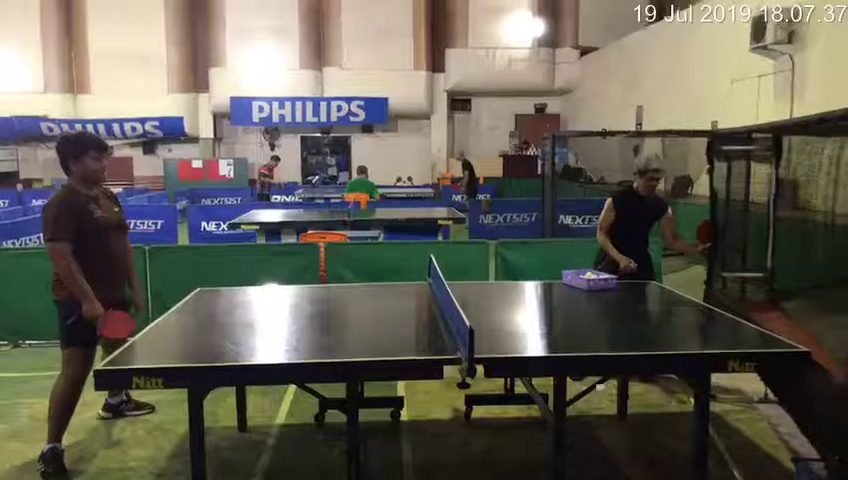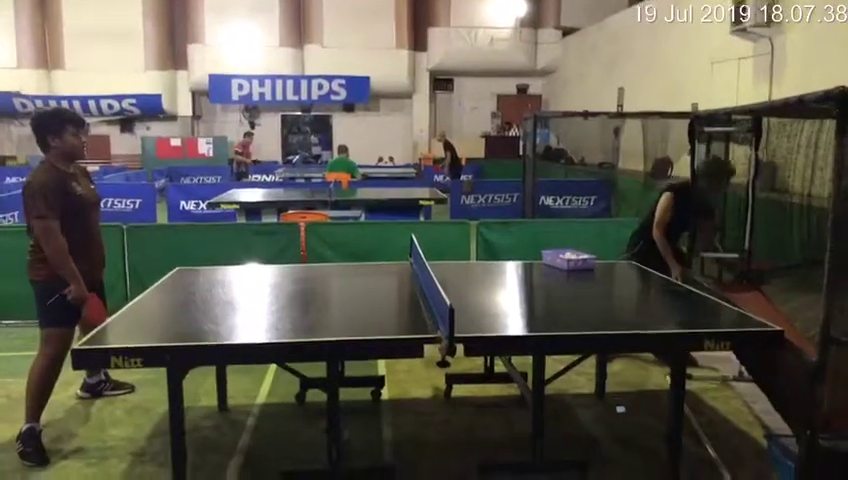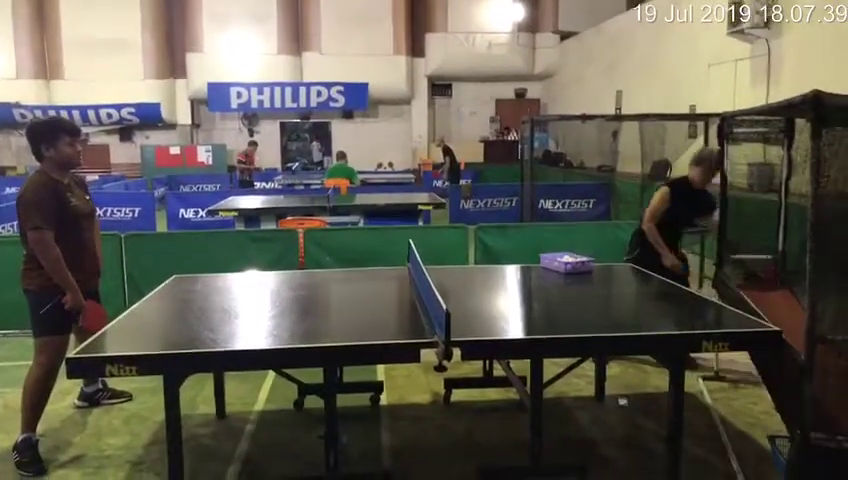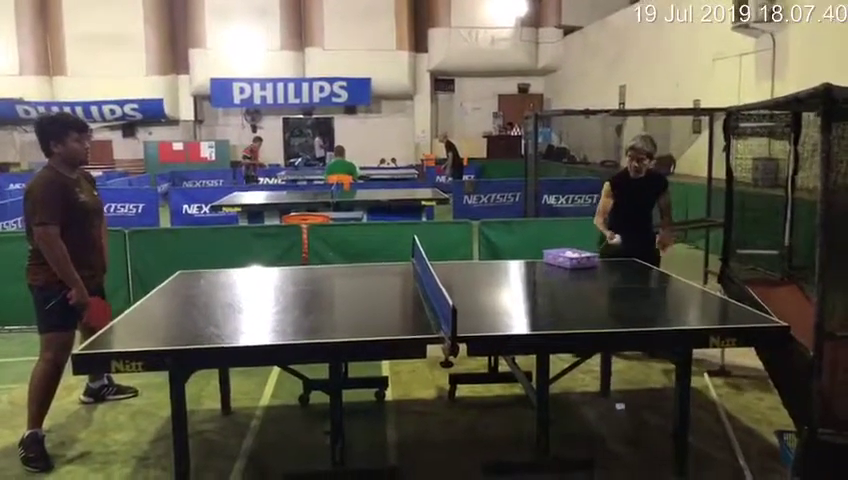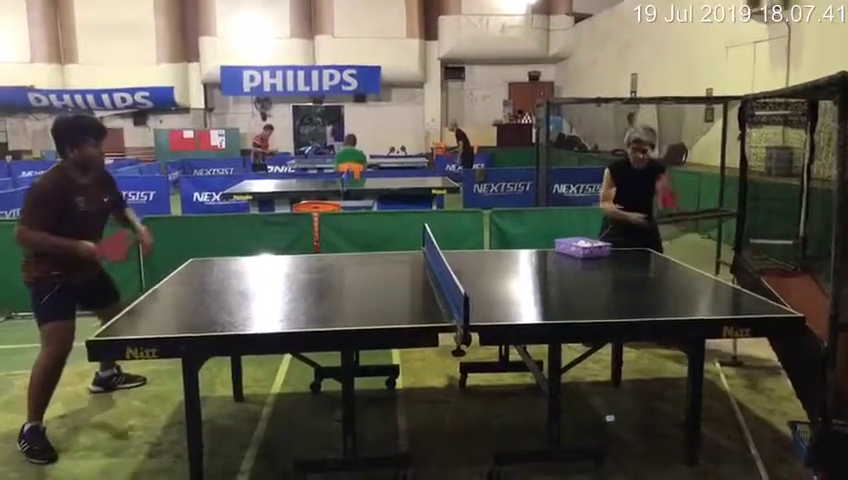
dt=1s
person 1, frame 1
left shoulder: (108, 197)
right shoulder: (62, 204)
right elbow: (61, 257)
left wrist: (133, 286)
right wrist: (88, 300)
left hip: (114, 294)
right hip: (81, 302)
left knee: (118, 351)
right knee: (75, 372)
left ankle: (116, 401)
right ankle: (51, 450)
person 1, frame 2
left shoulder: (79, 172)
right shoulder: (43, 181)
right elbow: (49, 236)
left wrist: (91, 272)
right wrist: (74, 280)
left hip: (88, 272)
right hip: (58, 279)
left knee: (95, 327)
right knee: (53, 349)
left ankle: (94, 380)
right ankle: (29, 431)
person 1, frame 3
left shoulder: (77, 183)
right shoulder: (37, 190)
left elbow: (91, 224)
right elbow: (42, 245)
left wrist: (94, 269)
right wrist: (70, 289)
left hip: (84, 281)
right hip: (51, 288)
left knee: (92, 336)
right knee: (48, 358)
left ankle: (91, 389)
right ankle: (25, 441)
person 1, frame 4
left shoulder: (85, 179)
right shoulder: (45, 185)
left elbow: (97, 221)
right elbow: (46, 239)
left wrist: (100, 266)
right wrist: (74, 283)
left hip: (88, 278)
right hip: (56, 283)
left knee: (97, 332)
right knee: (54, 354)
left ankle: (97, 385)
right ankle: (31, 437)
person 1, frame 5
left shoulder: (103, 179)
right shoulder: (48, 188)
left elbow: (120, 207)
right elbow: (24, 235)
left wrist: (138, 227)
right wrist: (73, 247)
left hip: (88, 268)
right hip: (50, 273)
left knee: (115, 316)
right knee: (57, 346)
left ankle: (106, 374)
right ankle: (31, 430)
person 2, frame 1
left shoulder: (660, 206)
right shoulder: (617, 200)
left elbow: (671, 240)
right elbow: (601, 234)
left wrist: (696, 249)
right wrist: (619, 258)
left hip: (641, 264)
right hip: (612, 264)
person 2, frame 2
left shoulder: (705, 206)
right shoulder: (673, 194)
left elbow: (706, 241)
right elbow: (657, 232)
right wrist: (673, 265)
left hip: (669, 249)
right hip: (644, 247)
person 2, frame 3
left shoulder: (708, 202)
right shoulder: (670, 189)
left elbow: (714, 228)
right elbow: (647, 222)
right wrist: (665, 254)
left hip: (670, 252)
right hip: (646, 248)
person 2, frame 4
left shoulder: (659, 183)
right shoulder: (614, 183)
left elbow: (666, 215)
right elbow: (599, 216)
left wrist: (665, 234)
right wrist: (607, 232)
left hip: (646, 243)
right hip: (616, 243)
person 2, frame 5
left shoulder: (657, 170)
right shoulder: (614, 170)
right elbow: (604, 205)
right wrist: (627, 216)
left hip: (646, 230)
right hip: (617, 231)
